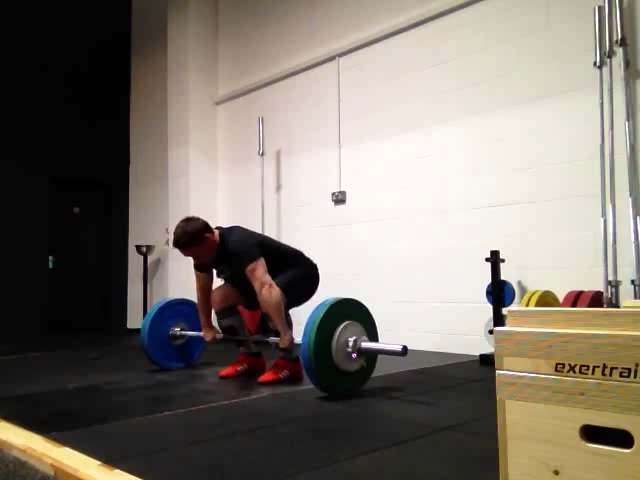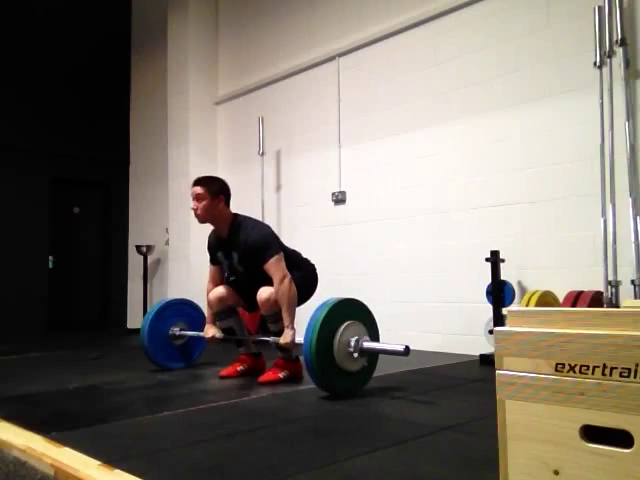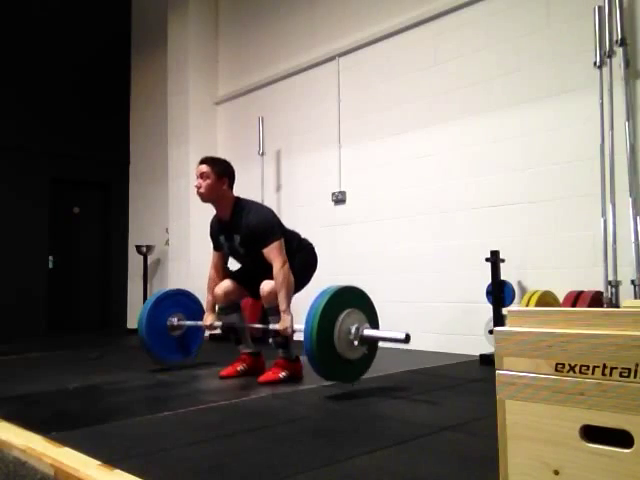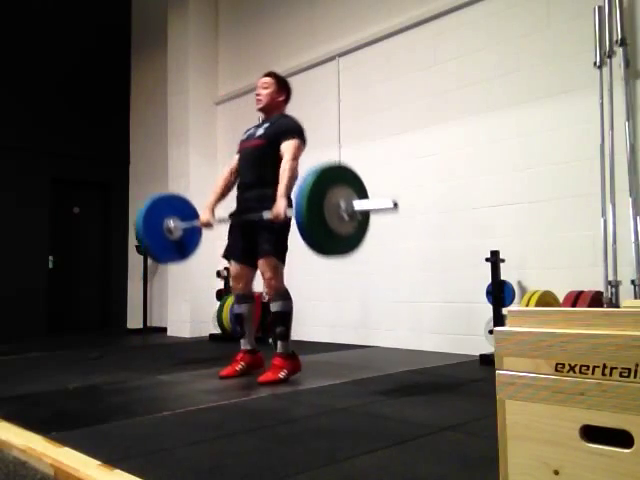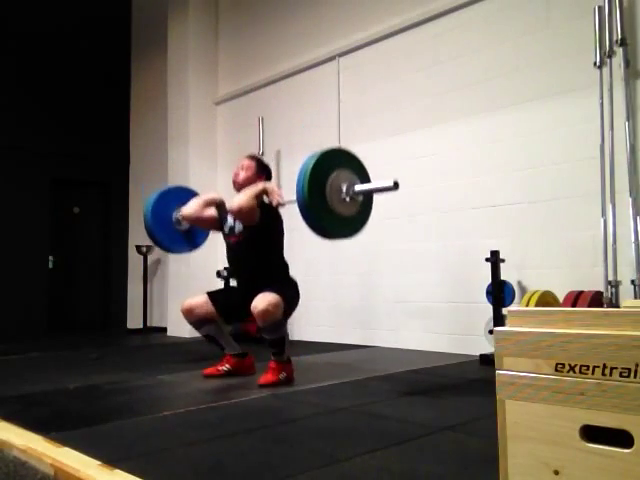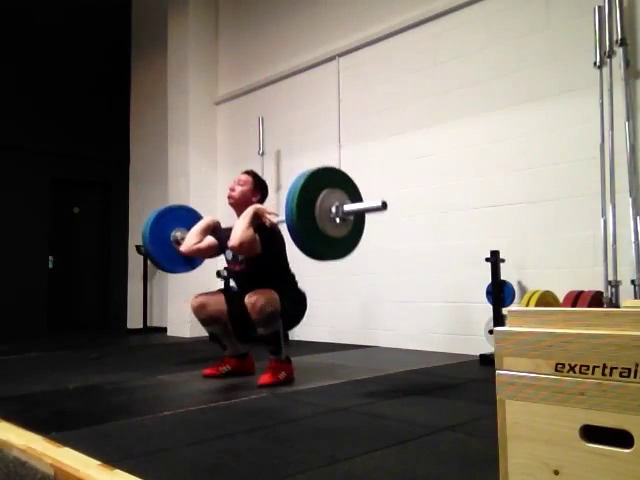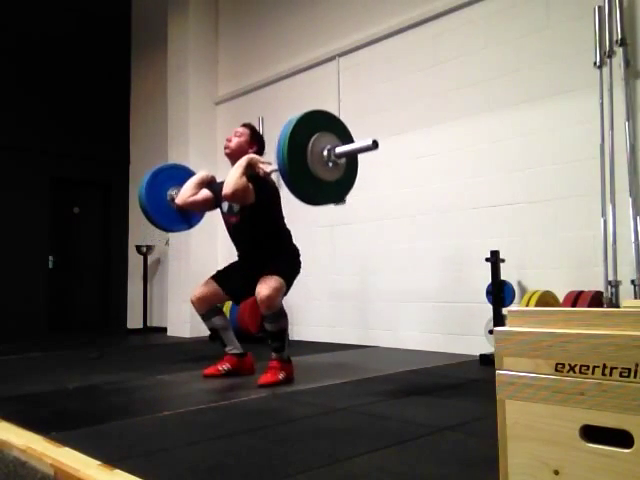
dt=0.5s
person 1, frame 1
left shoulder: (238, 244)
right shoulder: (205, 250)
left elbow: (266, 287)
right elbow: (203, 291)
left wrist: (285, 334)
right wrist: (206, 327)
left hip: (300, 273)
left knee: (266, 300)
right knee: (219, 297)
left ankle: (289, 361)
right ankle: (250, 356)
person 1, frame 2
left shoulder: (254, 234)
right shoulder: (215, 239)
left elbow: (282, 280)
right elbow: (213, 283)
left wrist: (288, 328)
right wrist: (210, 323)
left hip: (300, 277)
left knee: (266, 297)
right knee: (217, 297)
left ankle: (289, 362)
right ankle: (249, 356)
person 1, frame 3
left shoulder: (256, 218)
right shoulder: (217, 224)
left elbow: (281, 266)
right elbow: (217, 270)
left wrist: (285, 315)
right wrist: (209, 311)
left hip: (298, 258)
left knee: (268, 291)
right knee: (223, 294)
left ankle: (288, 362)
right ankle: (250, 357)
person 1, frame 4
left shoulder: (286, 126)
right shoulder: (251, 131)
left elbow: (289, 160)
right elbow: (232, 171)
left wrist: (281, 200)
right wrist: (210, 207)
left hip: (272, 213)
right hip: (244, 214)
left knee: (272, 279)
right knee: (239, 283)
left ankle: (285, 357)
right ankle: (248, 353)
person 1, frame 5
left shoulder: (264, 210)
right shoulder: (226, 215)
left elbow: (238, 206)
right elbow: (186, 214)
left wrist: (261, 189)
right wrist: (212, 199)
left hip: (278, 291)
right hip: (245, 291)
left knee: (262, 307)
right knee: (191, 307)
left ankle: (281, 363)
right ankle: (237, 357)
person 1, frame 6
left shoulder: (265, 231)
right shoulder: (227, 234)
left elbow: (237, 245)
right elbow: (188, 248)
left wrist: (251, 211)
right wrist: (208, 223)
left hip: (286, 306)
left knee: (255, 300)
right knee: (200, 303)
left ankle: (281, 363)
right ankle: (238, 357)
person 1, frame 7
left shoulder: (259, 181)
right shoulder: (222, 186)
left elbow: (232, 194)
right elbow: (183, 201)
left wrist: (245, 161)
right wrist: (203, 177)
left hip: (280, 258)
right hip: (250, 260)
left knee: (266, 295)
right knee: (201, 297)
left ankle: (281, 363)
right ankle: (236, 356)
